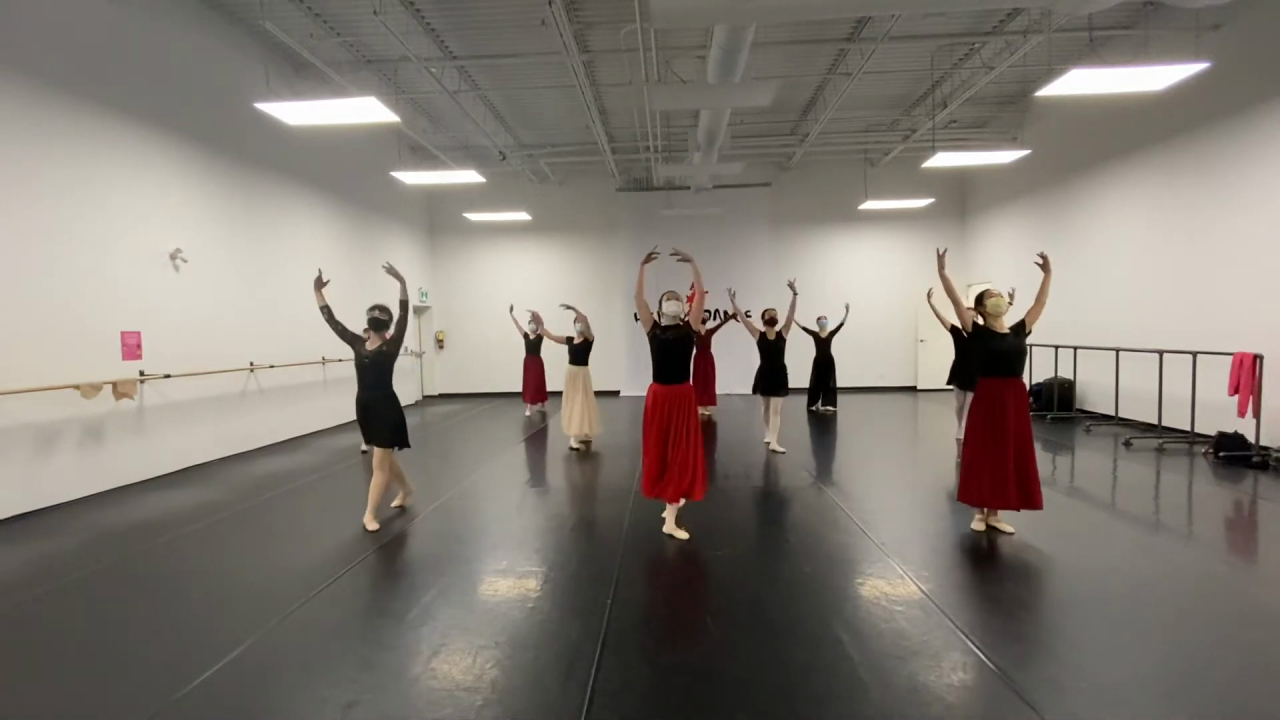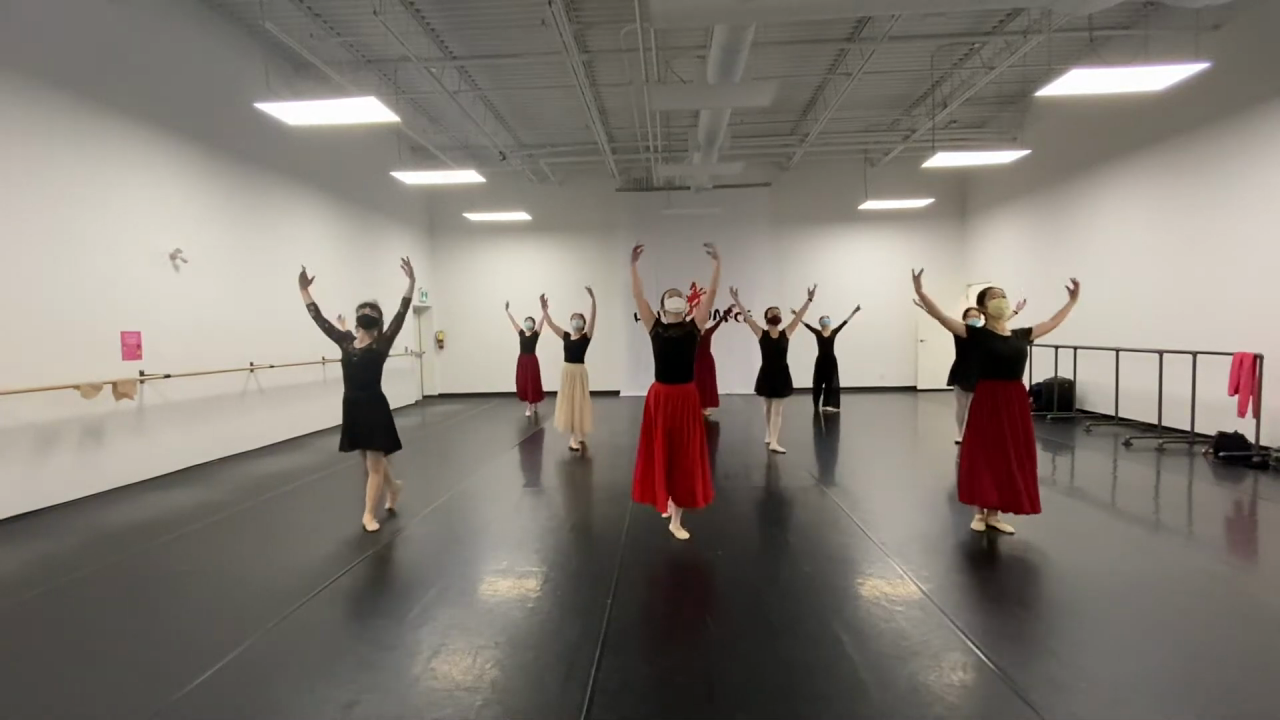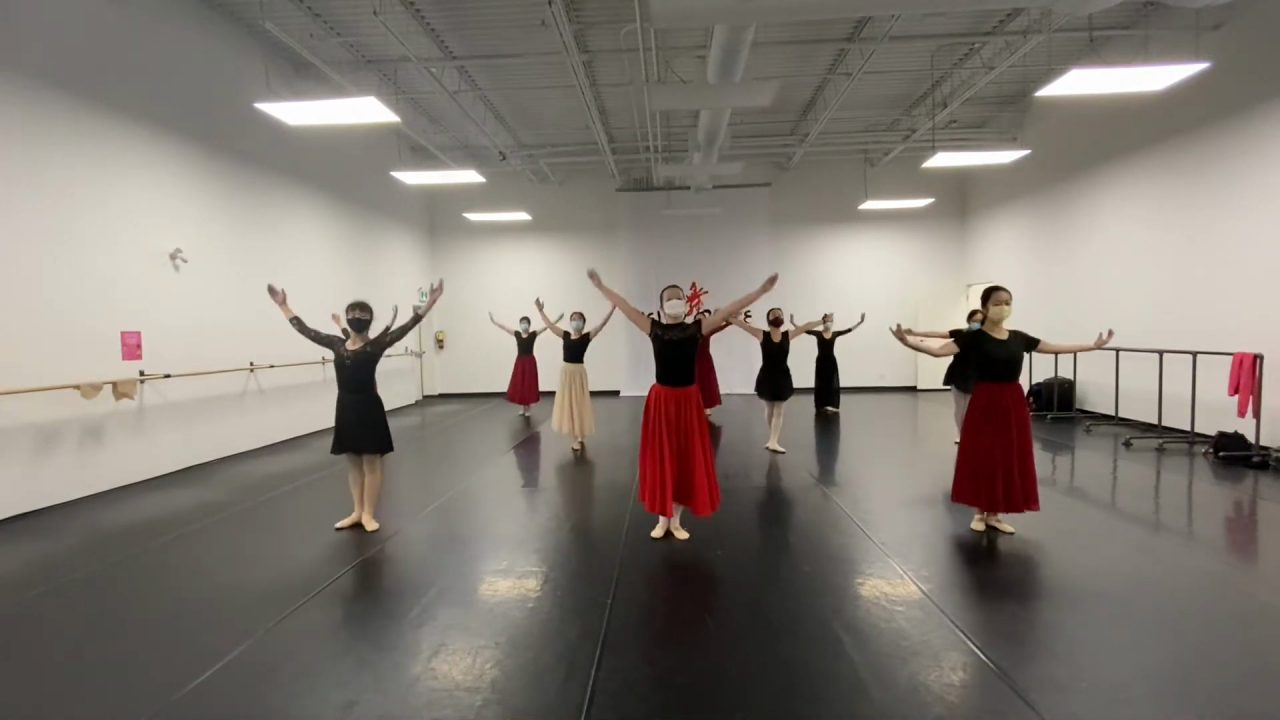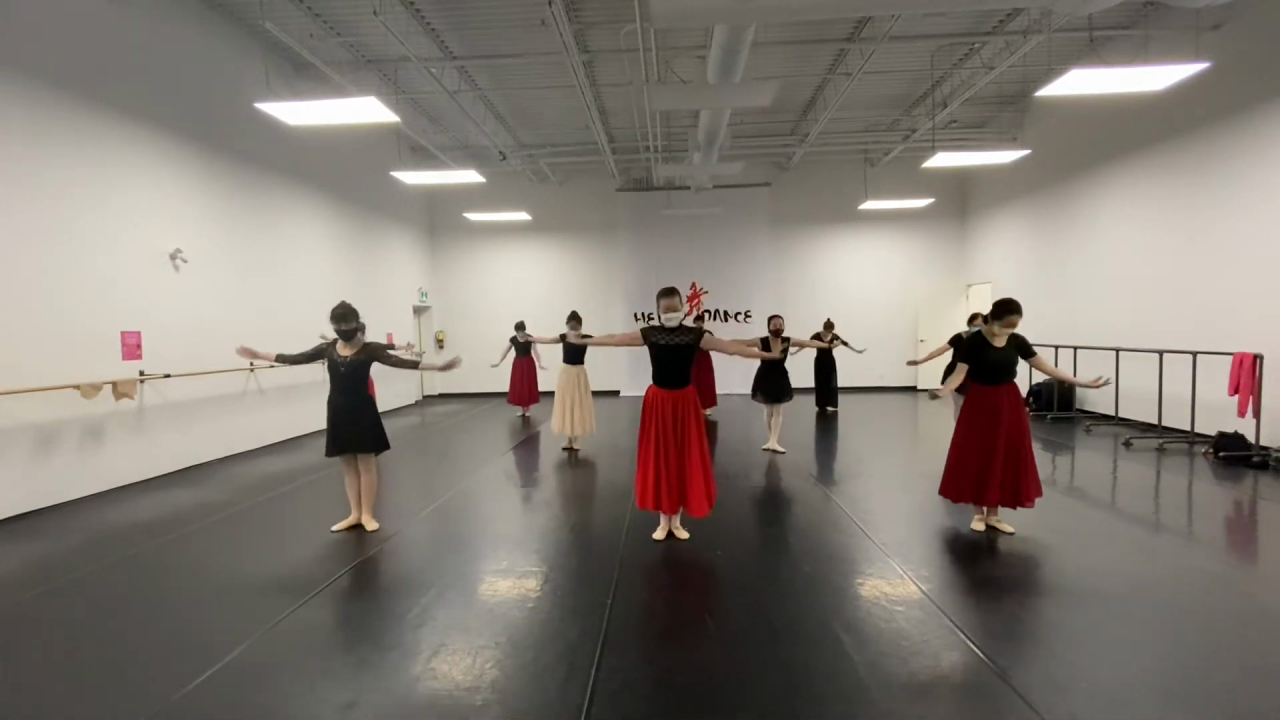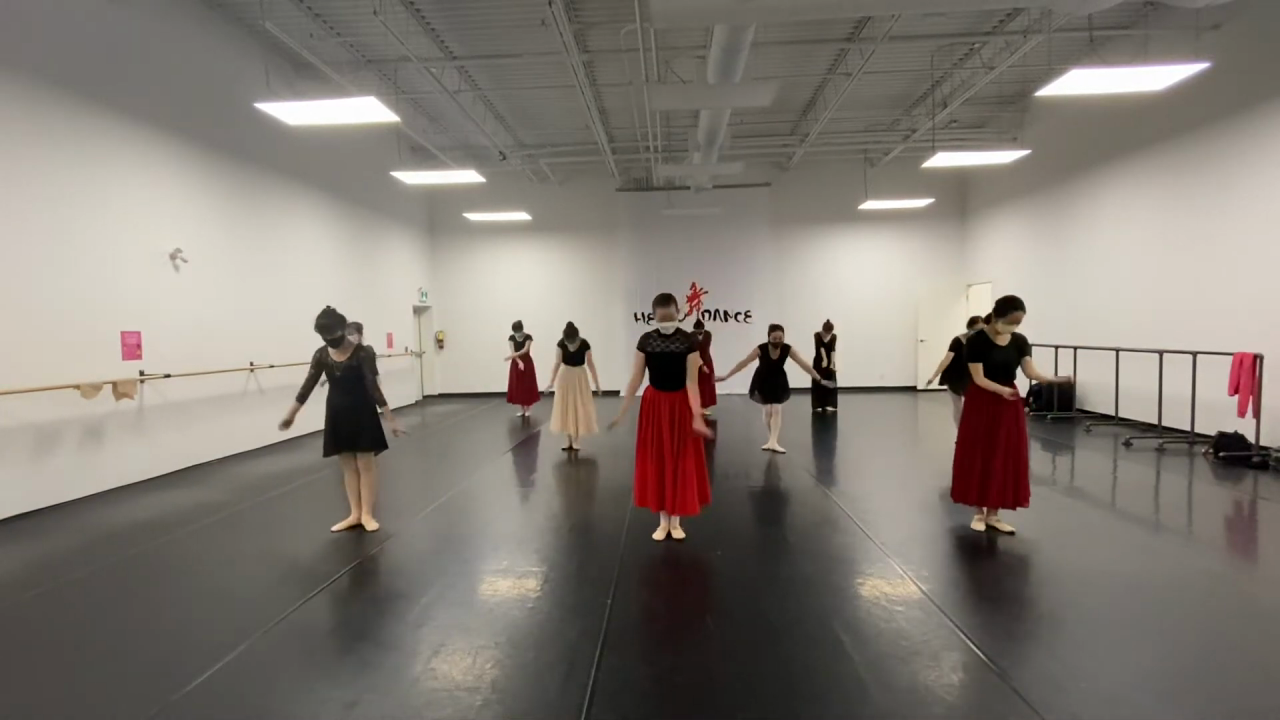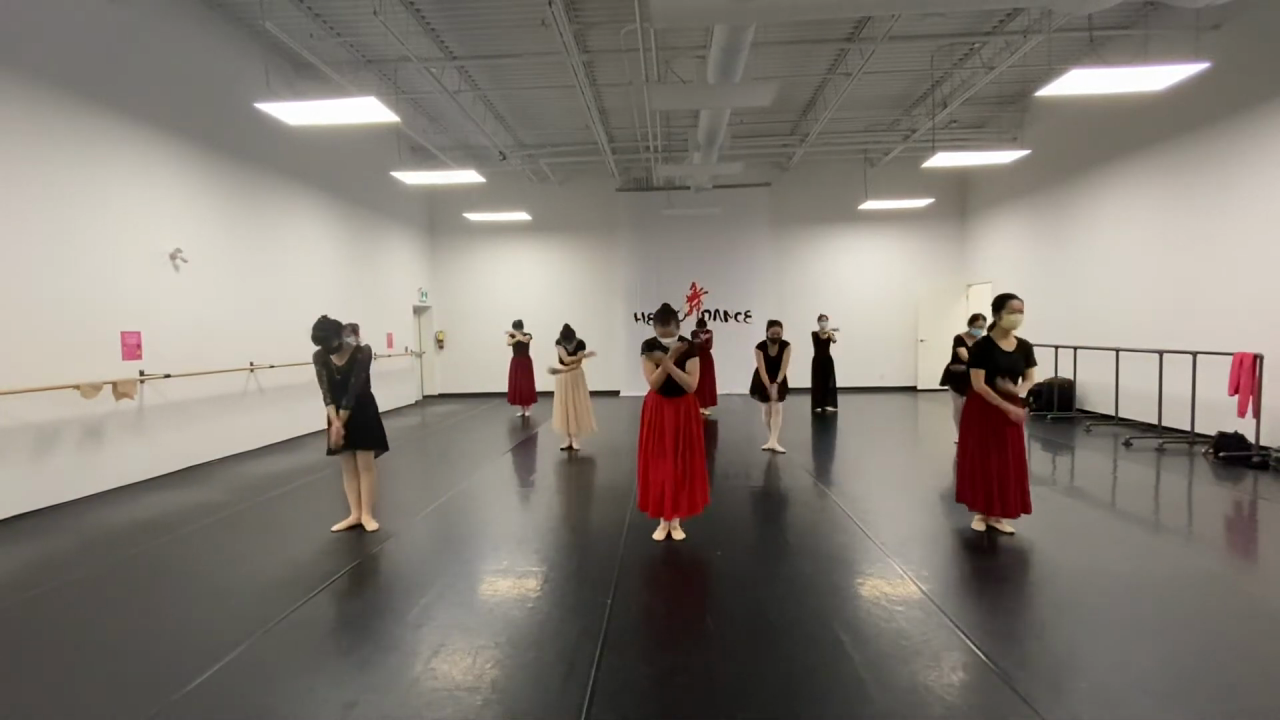
dt=0.4s
person 1, frame 1
left shoulder: (690, 329)
right shoulder: (653, 329)
left elbow: (701, 294)
right elbow: (638, 298)
left wrist: (692, 263)
right wrist: (642, 266)
left hip: (683, 396)
right hip: (658, 395)
left knee: (681, 453)
right knee: (659, 452)
left ankle: (670, 520)
right ankle: (672, 500)
person 1, frame 2
left shoulder: (694, 327)
right shoulder: (654, 327)
left elbow: (711, 294)
right elbow: (638, 296)
left wrist: (716, 262)
right wrist: (633, 264)
left hip: (687, 396)
right hip: (660, 396)
left knee: (685, 456)
right knee: (659, 452)
left ankle: (676, 520)
right ankle: (667, 502)
person 1, frame 3
left shoulder: (696, 329)
right shoulder: (653, 329)
left elbow: (728, 311)
right elbow: (623, 306)
left wrist: (761, 291)
right wrist: (600, 286)
left hip: (688, 399)
right hip: (660, 399)
left knee: (688, 459)
right knee: (661, 459)
left ankle: (676, 520)
right ankle: (663, 518)
person 1, frame 4
left shoulder: (694, 334)
right shoulder: (649, 334)
left elbow: (729, 347)
right elbow: (615, 339)
left wrist: (764, 355)
right wrist: (582, 341)
left hip: (685, 400)
right hip: (658, 400)
left knee: (685, 459)
right knee: (659, 459)
left ankle: (676, 520)
right ankle: (664, 520)
person 1, frame 5
left shoulder: (688, 341)
right shoulder: (646, 340)
left elbow: (692, 381)
right elbow: (636, 377)
left wrist: (697, 415)
right wrist: (623, 410)
left hip: (680, 402)
right hip: (653, 402)
left knee: (681, 461)
right knee: (656, 461)
left ankle: (675, 520)
right ankle: (663, 521)
person 1, frame 6
left shoulder: (688, 347)
right shoulder: (648, 347)
left elbow: (692, 385)
right elbow: (653, 382)
left wrist: (670, 364)
right wrist: (668, 361)
left hip: (683, 408)
right hip: (657, 408)
left knee: (682, 465)
right knee: (658, 465)
left ankle: (676, 521)
right ankle: (663, 521)
person 2, frame 1
left shoulder: (1019, 331)
right shoulder: (977, 333)
left elbow: (1039, 303)
right elbow: (957, 302)
left wrist: (1048, 274)
right wrist: (942, 272)
left hip: (1016, 399)
right hip: (988, 398)
left knee: (1011, 457)
right knee: (983, 456)
left ankle: (994, 514)
right ankle: (980, 513)
person 2, frame 2
left shoulder: (1021, 335)
right shoulder: (976, 335)
left elbow: (1053, 322)
right elbow: (942, 317)
left wrist: (1072, 300)
right wrist: (921, 292)
left hip: (1016, 401)
right hip: (988, 401)
left knee: (1011, 458)
right knee: (984, 457)
left ankle: (994, 514)
right ankle: (980, 513)
person 2, frame 3
left shoulder: (1019, 338)
right shoulder: (974, 338)
left elbow: (1056, 348)
right elbow: (939, 351)
left wrist: (1093, 346)
right wrist: (909, 342)
left hip: (1014, 402)
right hip: (985, 401)
left knee: (1011, 458)
right knee: (982, 457)
left ankle: (994, 514)
right ankle: (980, 513)
person 2, frame 4
left shoulder: (1017, 341)
right shoulder: (973, 342)
left elbow: (1045, 367)
right elbow: (959, 373)
left wrist: (1083, 383)
right wrist: (944, 391)
left hip: (1009, 401)
right hip: (980, 402)
left knee: (1008, 457)
right knee: (977, 457)
left ankle: (993, 514)
right ankle: (978, 513)
person 2, frame 5
left shoulder: (1019, 341)
right shoulder: (976, 341)
left elbow: (1030, 371)
right elbow: (978, 378)
left wrist: (1053, 380)
right wrist: (1002, 391)
left hip: (1009, 402)
right hip: (981, 402)
left knee: (1006, 458)
right knee: (979, 457)
left ankle: (993, 514)
right ankle: (979, 513)
person 2, frame 6
left shoulder: (1025, 347)
right shoulder: (982, 346)
left elbow: (1029, 381)
right elbow: (978, 385)
left wrist: (1014, 390)
right wrist: (1006, 407)
left hip: (1010, 407)
right hip: (982, 409)
left knee: (1008, 463)
right knee: (982, 462)
left ankle: (995, 515)
right ankle: (980, 513)
person 3, frame 1
left shoulder: (392, 346)
right shoulder: (358, 344)
left elbow: (403, 315)
right elbow: (332, 321)
left wrist: (401, 283)
right wrist: (318, 292)
left hip: (385, 406)
right hip: (364, 405)
left knee: (379, 463)
right knee: (384, 457)
left ankle: (369, 514)
right ankle: (405, 488)
person 3, frame 2
left shoulder: (381, 344)
right shoulder: (345, 342)
left elbow: (401, 314)
right elbow: (318, 318)
left wrist: (411, 281)
right wrist: (304, 290)
left hip: (374, 406)
right hip: (351, 406)
left knee: (374, 464)
right knee: (372, 459)
left ankle: (369, 514)
right ankle: (392, 487)
person 3, frame 3
left shoulder: (376, 345)
right shoulder: (337, 344)
left elbow: (406, 327)
right elbow: (304, 330)
left wrist: (429, 304)
right wrist: (283, 306)
left hip: (368, 408)
right hip: (344, 408)
left knee: (371, 464)
right knee: (353, 463)
left ankle: (368, 513)
right ankle: (357, 511)
person 3, frame 4
left shoulder: (369, 350)
right shoulder: (327, 349)
left elbow: (400, 362)
right elbow: (295, 358)
left wrist: (436, 366)
right wrist: (259, 355)
left hip: (362, 410)
right hip: (337, 411)
left knee: (366, 464)
right knee: (348, 465)
left ankle: (368, 514)
right ankle: (355, 514)
person 3, frame 5
left shoulder: (363, 353)
right shoulder: (321, 355)
left elbow: (373, 387)
right elbow: (309, 385)
left wrist: (390, 419)
right wrist: (291, 414)
left hip: (361, 411)
right hip: (336, 412)
left knee: (365, 465)
right knee: (348, 466)
left ankle: (367, 514)
right ankle: (355, 514)
person 3, frame 6
left shoulder: (361, 354)
right shoulder: (320, 357)
left elbow: (354, 391)
right elbow: (326, 391)
left wrist: (343, 425)
right wrist: (334, 422)
left hip: (362, 412)
right hip: (339, 413)
left knee: (366, 465)
right knee: (348, 467)
left ankle: (367, 514)
right ankle: (355, 514)
